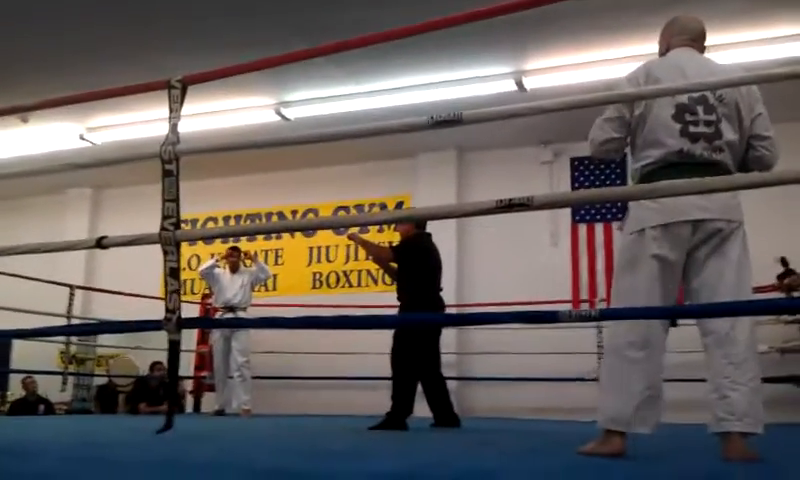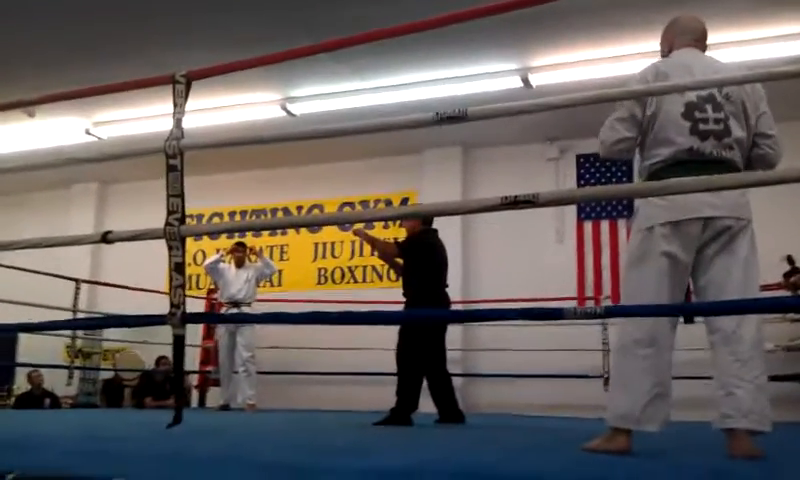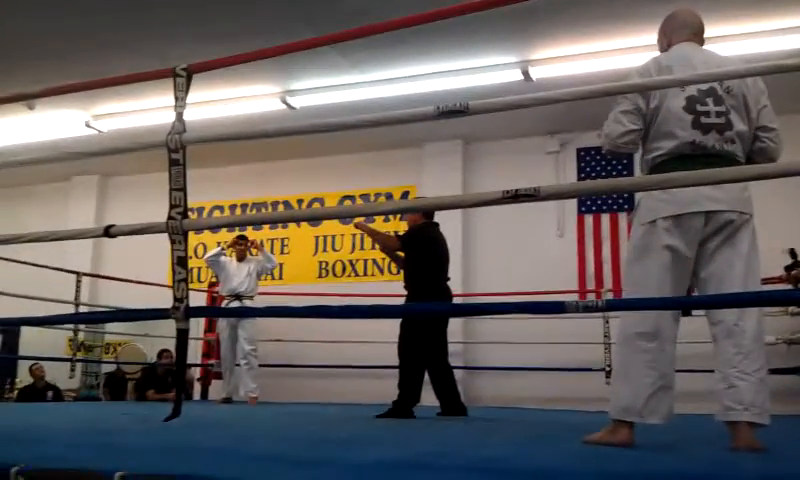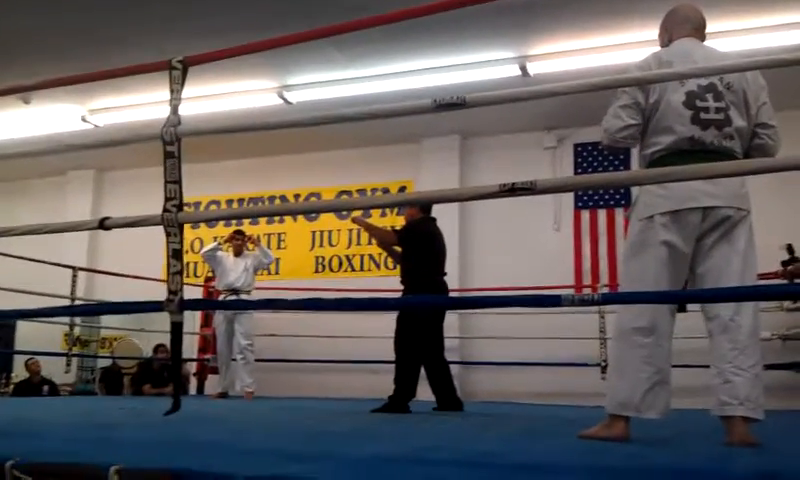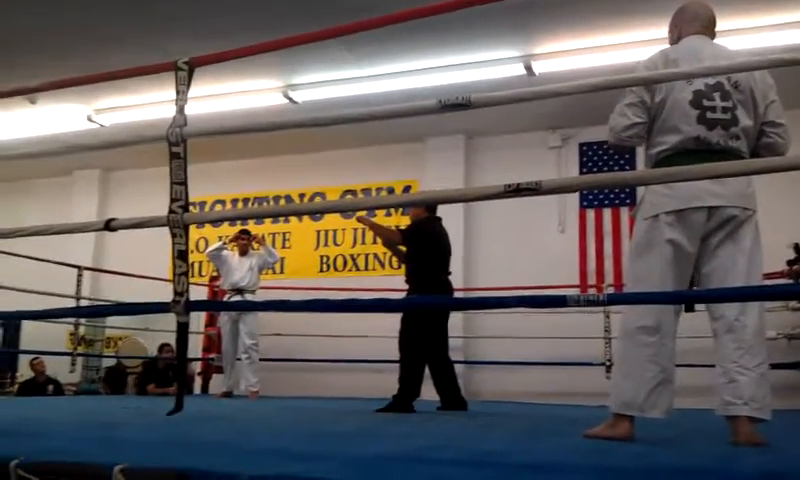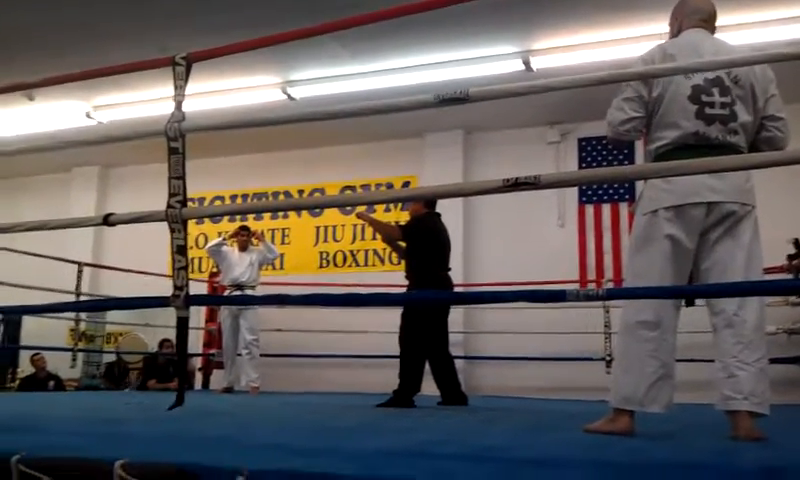
dt=0.3s
person 1, frame 1
left shoulder: (643, 77)
right shoulder: (738, 82)
left elbow: (602, 144)
right elbow: (764, 155)
left hip: (659, 205)
right hip: (719, 204)
left knee: (636, 320)
right knee: (728, 320)
left ankle: (615, 432)
right ankle: (735, 434)
person 1, frame 2
left shoulder: (651, 76)
right shoulder: (743, 81)
left elbow: (613, 144)
right elbow: (768, 153)
left hip: (669, 203)
right hip: (727, 203)
left knee: (645, 315)
right knee: (736, 317)
left ankle: (622, 429)
right ankle: (741, 432)
person 1, frame 3
left shoulder: (651, 71)
right shoulder: (743, 75)
left elbow: (617, 138)
right elbow: (769, 146)
left hip: (671, 197)
right hip: (729, 197)
left knee: (648, 310)
right knee: (738, 311)
left ankle: (624, 422)
right ankle: (743, 424)
person 1, frame 4
left shoulder: (651, 66)
right shoulder: (744, 71)
left elbow: (617, 133)
right elbow: (767, 143)
left hip: (669, 192)
right hip: (727, 193)
left knee: (645, 305)
right knee: (733, 306)
left ankle: (620, 417)
right ankle: (738, 420)
person 1, frame 5
left shoulder: (657, 65)
right shoulder: (753, 70)
left elbow: (622, 131)
right elbow: (776, 141)
left hip: (674, 192)
right hip: (733, 192)
left knee: (649, 305)
right knee: (739, 307)
left ankle: (624, 417)
right ankle: (743, 420)
person 1, frame 6
left shoulder: (656, 58)
right shoulder: (752, 63)
left elbow: (620, 125)
right elbow: (776, 136)
left hip: (673, 187)
right hip: (732, 187)
left knee: (649, 300)
right knee: (738, 301)
left ankle: (624, 411)
right ankle: (743, 413)
person 2, frame 1
left shoulder: (416, 244)
right shoulder: (424, 246)
left elbow: (386, 254)
right elbow: (407, 278)
left wrist: (359, 240)
right wrist: (384, 266)
left hip: (418, 312)
right hip: (427, 312)
left knee: (405, 365)
right knee: (427, 368)
left ankle: (397, 418)
right ankle: (446, 417)
person 2, frame 2
left shoulder: (421, 240)
right shoulder: (430, 242)
left elbow: (392, 249)
right elbow: (413, 273)
left wrist: (364, 235)
right wrist: (389, 261)
left hip: (423, 309)
right hip: (433, 309)
left knee: (410, 361)
right knee: (433, 363)
left ankle: (402, 413)
right ankle: (450, 413)
person 2, frame 3
left shoulder: (422, 233)
right shoulder: (432, 236)
left elbow: (393, 242)
right elbow: (414, 266)
left wrist: (365, 228)
right wrist: (390, 254)
left hip: (424, 301)
right hip: (435, 301)
left knee: (412, 353)
right knee: (435, 356)
left ankle: (404, 406)
right ankle: (452, 405)
person 2, frame 4
left shoulder: (419, 228)
right shoulder: (429, 231)
left elbow: (390, 237)
right elbow: (411, 260)
left wrist: (363, 223)
right wrist: (388, 249)
left hip: (420, 296)
right hip: (431, 296)
left knee: (408, 348)
right knee: (431, 351)
left ankle: (399, 401)
right ankle: (449, 400)
person 2, frame 5
left shoulder: (424, 227)
right shoulder: (434, 230)
left elbow: (395, 236)
right elbow: (416, 260)
left wrist: (368, 222)
right wrist: (392, 248)
left hip: (425, 295)
right hip: (436, 295)
left knee: (412, 347)
right knee: (435, 350)
left ankle: (404, 400)
right ankle: (453, 400)
person 2, frame 6
left shoulder: (424, 223)
right shoulder: (434, 226)
left elbow: (394, 232)
right elbow: (416, 255)
left wrist: (367, 218)
right wrist: (392, 244)
left hip: (425, 291)
right hip: (436, 291)
left knee: (412, 342)
right knee: (435, 345)
left ankle: (404, 395)
right ankle: (453, 395)
person 3, frame 1
left shoulder: (249, 274)
right shoulder: (218, 274)
left elbow: (266, 274)
right elbow: (202, 271)
left wrist: (254, 260)
right wrist: (219, 259)
left hip: (240, 319)
right hip: (221, 319)
left knee: (241, 363)
right knee: (220, 365)
left ankle: (244, 405)
right ankle: (221, 404)
person 3, frame 2
left shoulder: (254, 269)
right shoulder: (223, 269)
left elbow: (271, 270)
right elbow: (207, 265)
left wrist: (259, 255)
right wrist: (224, 254)
right hip: (226, 314)
left knee: (246, 358)
right knee: (225, 360)
left ankle: (249, 400)
right ankle: (226, 399)
person 3, frame 3
left shoulder: (255, 263)
right shoulder: (224, 263)
left elbow: (272, 264)
right elbow: (208, 258)
left wrist: (260, 249)
right wrist: (225, 247)
left hip: (246, 308)
right hip: (227, 307)
left knee: (248, 350)
right knee: (226, 353)
left ankle: (251, 392)
right ankle: (228, 392)
person 3, frame 4
left shoulder: (252, 258)
right shoulder: (221, 258)
left elbow: (269, 259)
right elbow: (205, 253)
left wrist: (257, 244)
right wrist: (222, 242)
right hip: (224, 302)
left knee: (244, 345)
right knee: (223, 347)
left ankle: (247, 387)
right ankle: (224, 387)
person 3, frame 5
left shoulder: (257, 257)
right shoulder: (226, 257)
left elbow: (274, 259)
right elbow: (210, 253)
left wrist: (262, 243)
right wrist: (227, 242)
right hip: (229, 302)
left knee: (249, 345)
right knee: (228, 347)
left ankle: (252, 386)
right ankle: (228, 386)
person 3, frame 6
left shoulder: (257, 253)
right shoulder: (226, 253)
left elbow: (274, 255)
right elbow: (210, 248)
left wrist: (262, 240)
right wrist: (227, 238)
left knee: (250, 340)
right knee: (228, 343)
left ankle: (253, 382)
right ankle: (229, 382)
